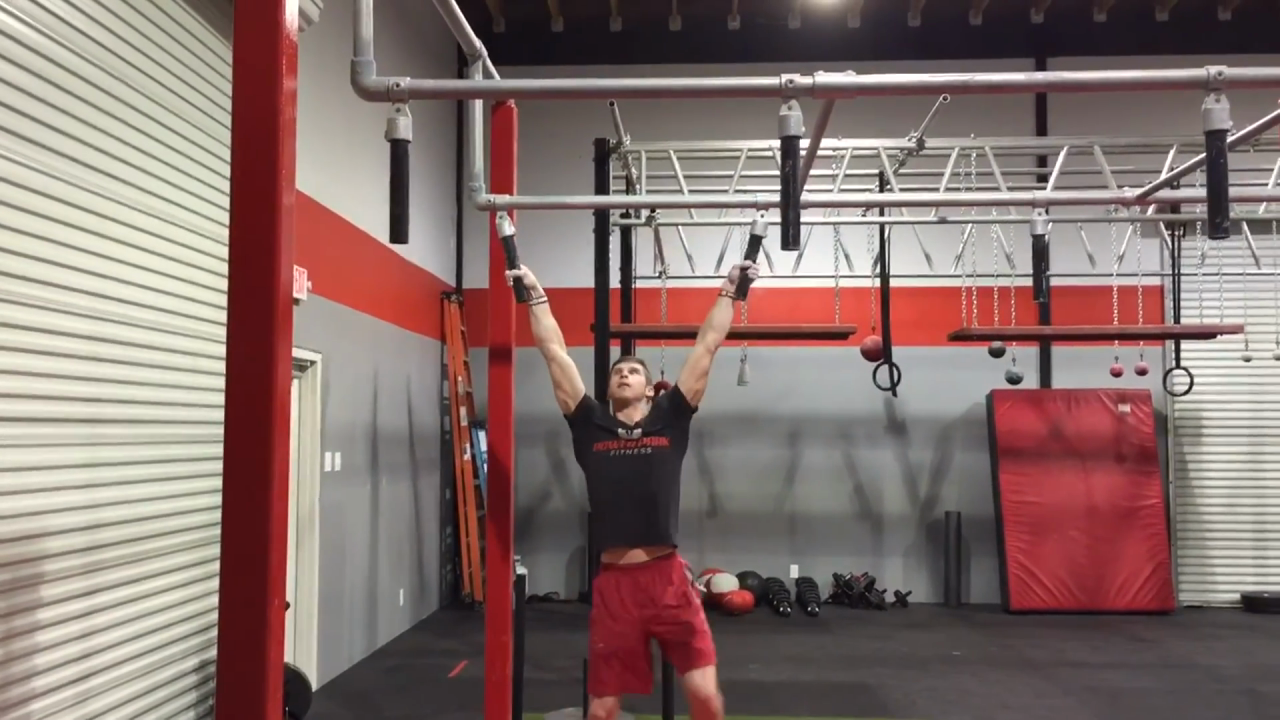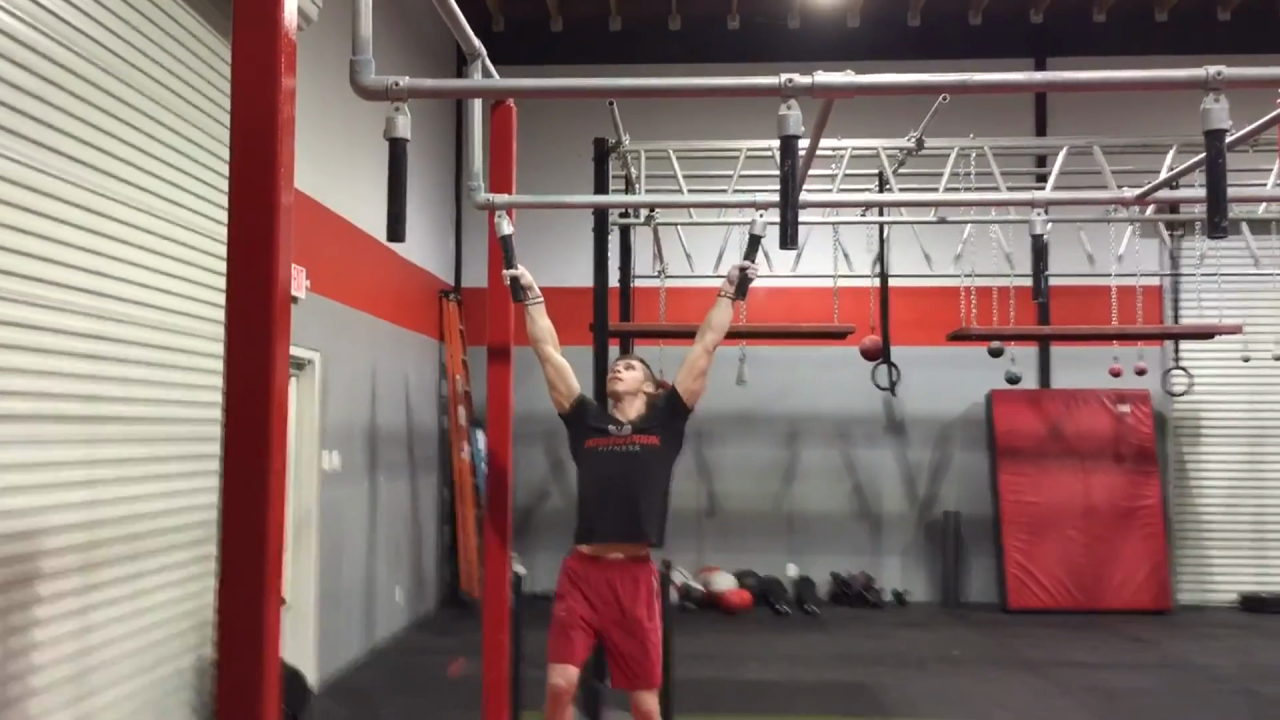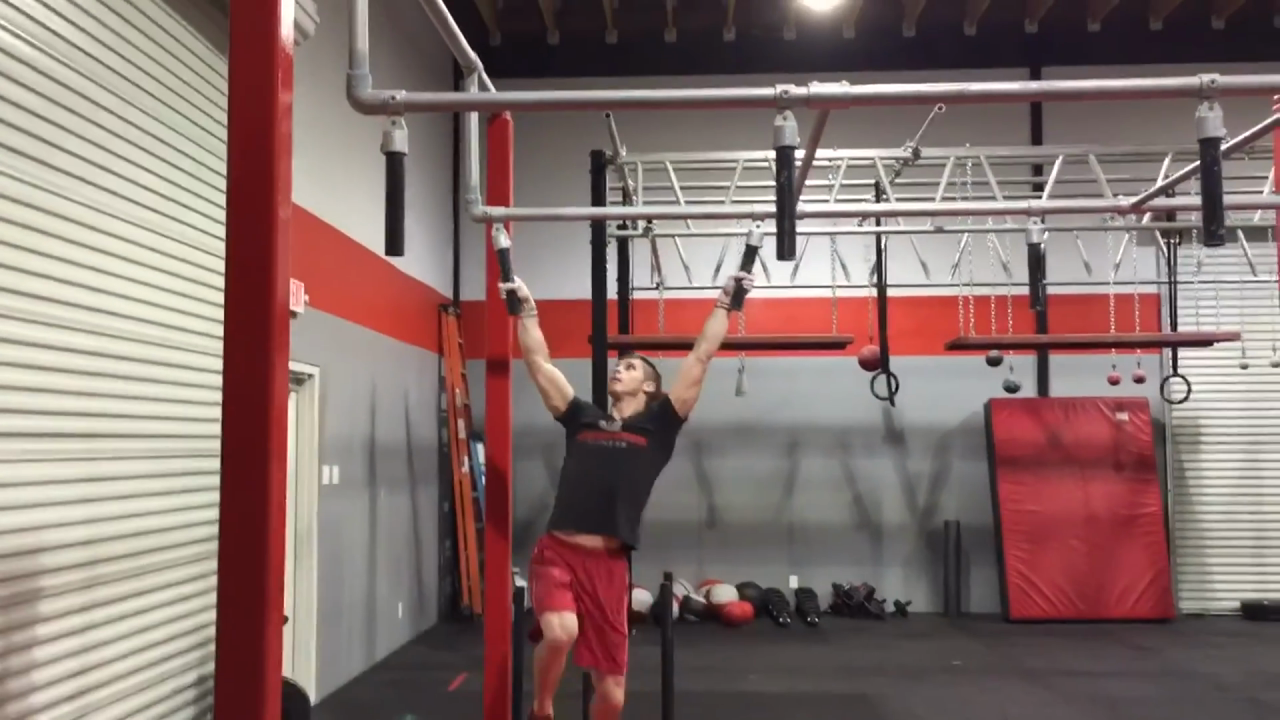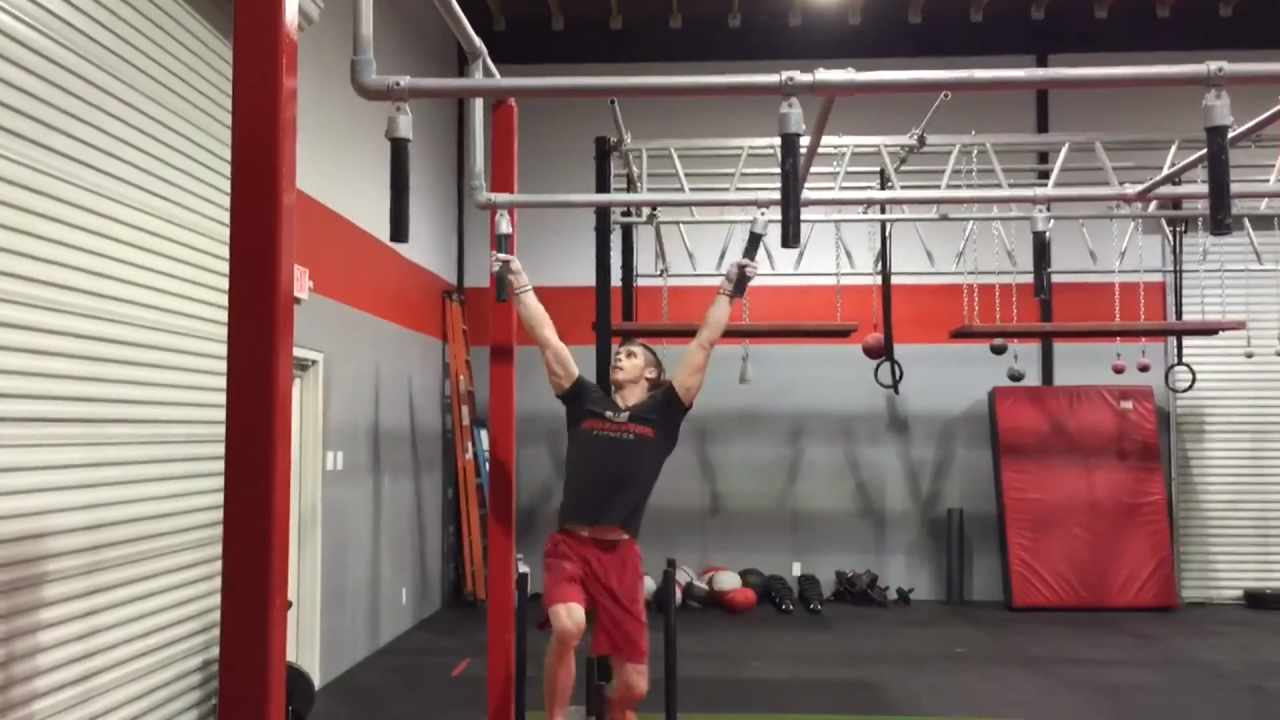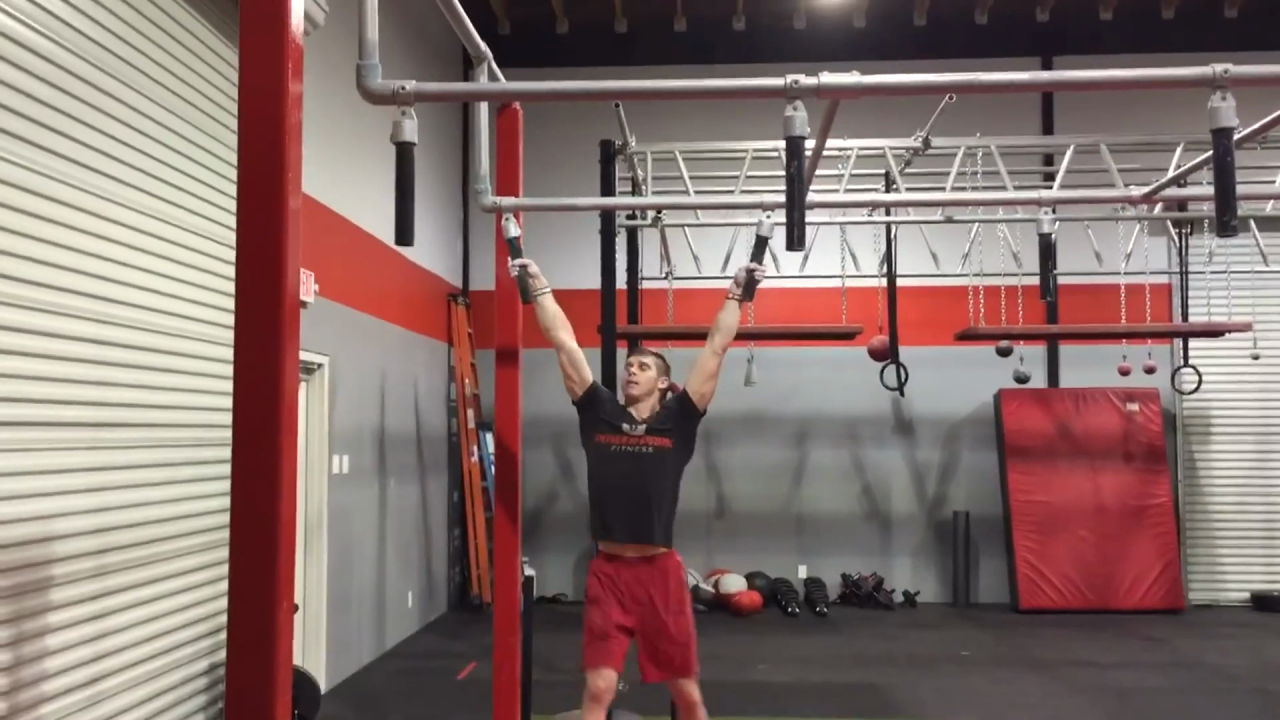
dt=0.2s
person 1, frame 1
left shoulder: (670, 420)
right shoulder: (591, 425)
left elbow: (707, 346)
right elbow: (555, 353)
left wrist: (728, 290)
right wrist: (535, 293)
left hip: (666, 577)
right hip: (613, 581)
person 1, frame 2
left shoulder: (665, 421)
right shoulder: (585, 421)
left elbow: (704, 347)
right elbow: (548, 352)
left wrist: (728, 291)
right wrist: (532, 293)
left hip: (633, 573)
right hip: (581, 571)
person 1, frame 3
left shoulder: (657, 426)
right shoulder: (581, 419)
left elbow: (700, 356)
right elbow: (539, 362)
left wrist: (724, 302)
right wrist: (524, 305)
left hip: (607, 564)
right hip: (557, 555)
right knee: (560, 634)
person 1, frame 4
left shoulder: (662, 413)
right shoulder: (584, 402)
left elbow: (703, 343)
right elbow: (546, 338)
left wrist: (727, 289)
right wrist: (518, 279)
left hip: (620, 554)
right hip: (570, 549)
left knee: (633, 678)
right knee: (567, 628)
person 1, frame 5
left shoulder: (678, 419)
right shoulder: (599, 414)
left elbow: (716, 348)
right elbow: (565, 343)
left wrist: (735, 293)
right wrist: (539, 284)
left hip: (661, 571)
right hip: (609, 571)
